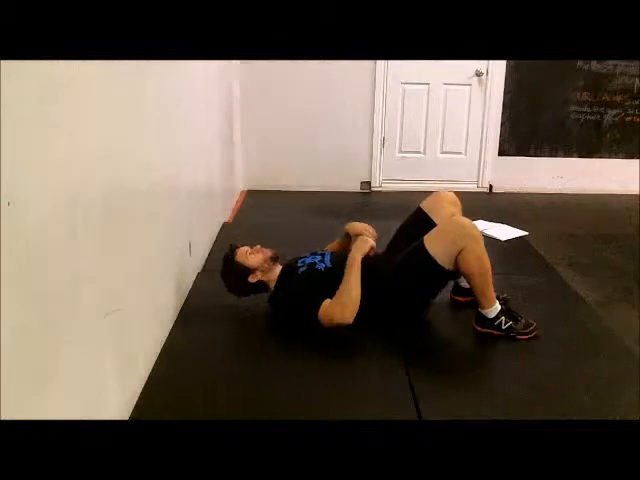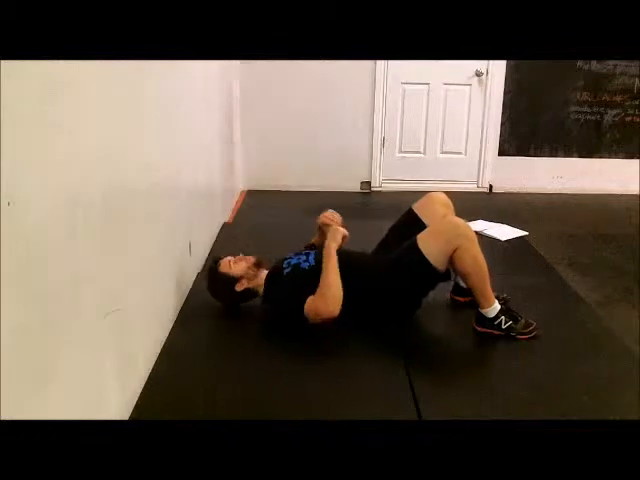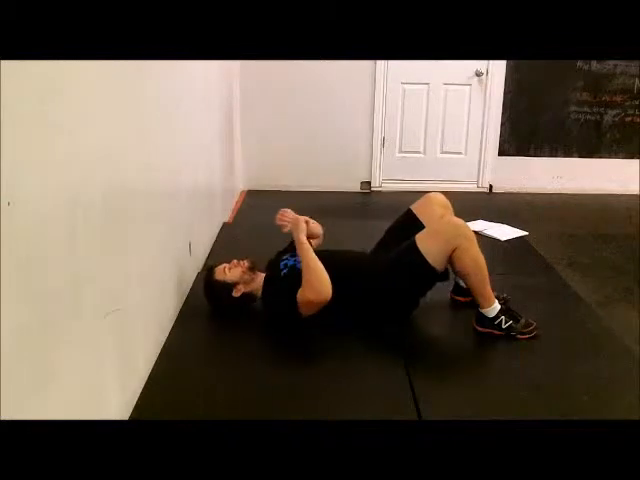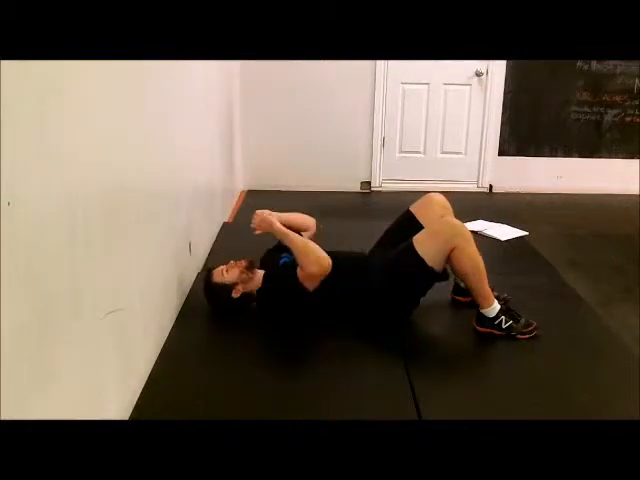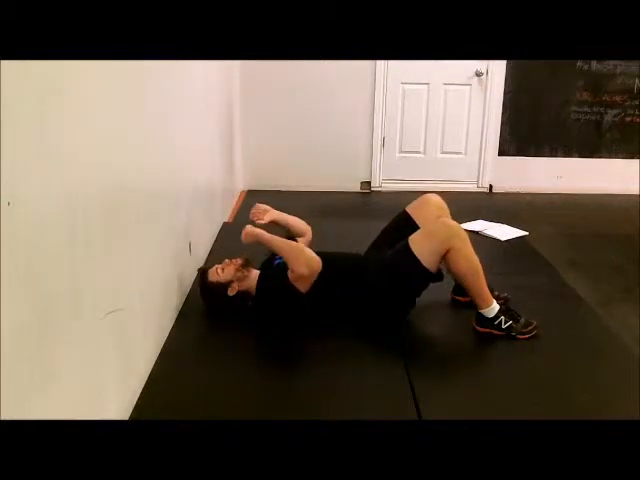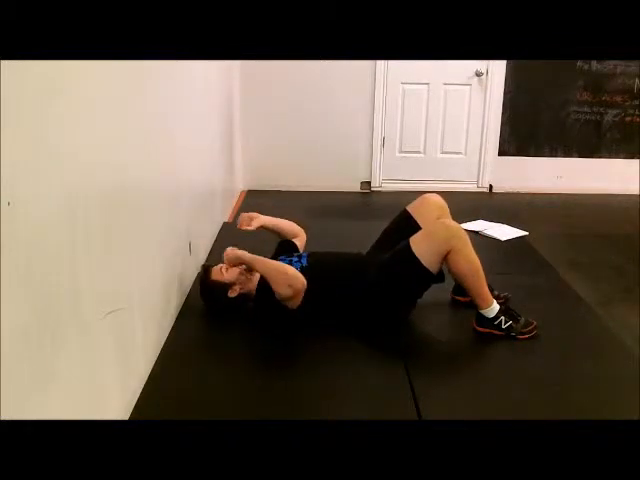
dt=0.2s
person 1, frame 1
left shoulder: (290, 270)
right shoulder: (289, 298)
right elbow: (342, 316)
left wrist: (348, 233)
right wrist: (356, 255)
left hip: (390, 263)
right hip: (397, 294)
left knee: (445, 201)
right knee: (463, 230)
left ankle: (465, 288)
right ankle: (491, 315)
person 1, frame 2
left shoulder: (280, 270)
right shoulder: (279, 297)
left elbow: (315, 253)
right elbow: (328, 308)
left wrist: (325, 229)
right wrist: (332, 245)
left hip: (381, 263)
right hip: (390, 292)
left knee: (437, 202)
right knee: (457, 230)
left ankle: (465, 287)
right ankle: (491, 315)
person 1, frame 3
left shoulder: (277, 266)
right shoulder: (277, 299)
left elbow: (316, 232)
right elbow: (320, 295)
left wrist: (301, 225)
right wrist: (301, 238)
left hip: (377, 263)
right hip: (387, 292)
left knee: (435, 202)
right knee: (456, 230)
left ankle: (465, 287)
right ankle: (491, 314)
person 1, frame 4
left shoulder: (271, 263)
right shoulder: (276, 295)
left elbow: (310, 225)
right elbow: (320, 266)
left wrist: (277, 221)
right wrist: (277, 228)
left hip: (376, 263)
right hip: (386, 292)
left knee: (435, 203)
right knee: (453, 230)
left ankle: (466, 287)
right ankle: (492, 314)
person 1, frame 5
left shoulder: (269, 266)
right shoulder: (271, 295)
left elbow: (305, 233)
right elbow: (309, 266)
left wrist: (274, 216)
right wrist: (262, 235)
left hip: (371, 263)
right hip: (381, 292)
left knee: (432, 203)
right knee: (449, 231)
left ankle: (467, 287)
right ankle: (491, 315)
person 1, frame 6
left shoulder: (270, 265)
right shoulder: (269, 298)
left elbow: (299, 234)
right elbow: (296, 283)
left wrist: (264, 221)
right wrist: (243, 254)
left hip: (373, 265)
right hip: (382, 293)
left knee: (431, 203)
right knee: (449, 232)
left ankle: (467, 287)
right ankle: (491, 315)
